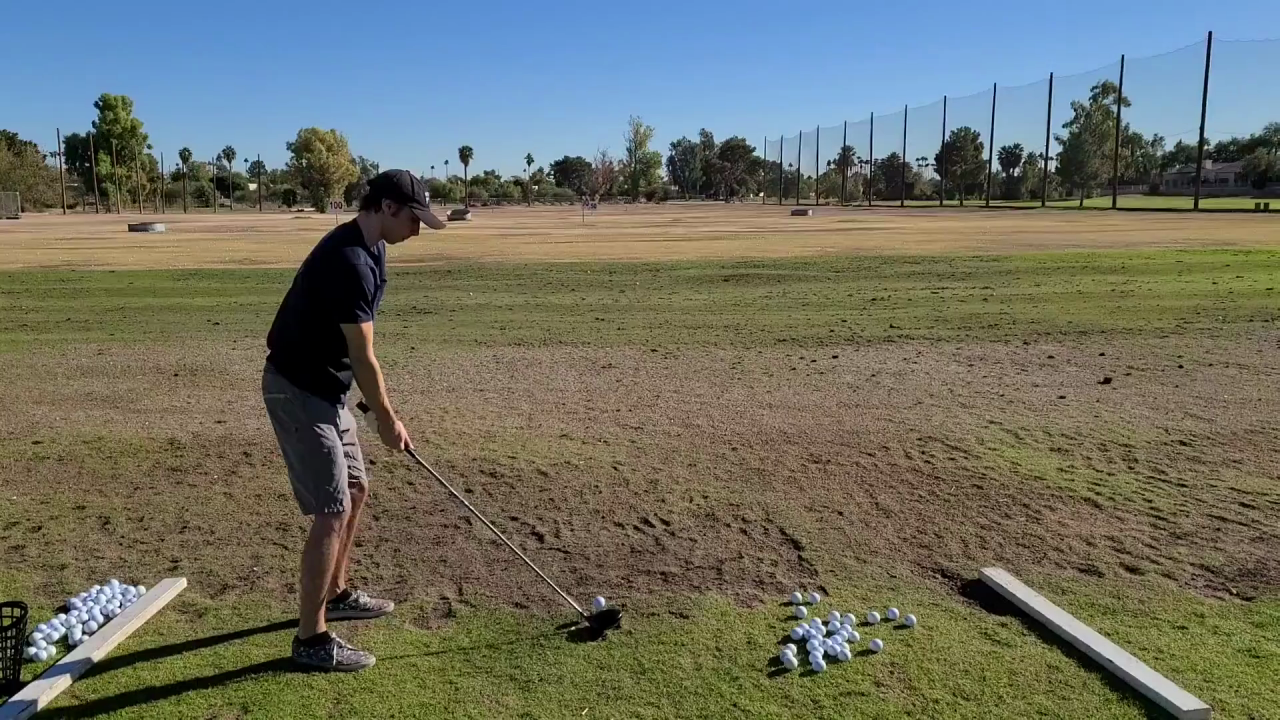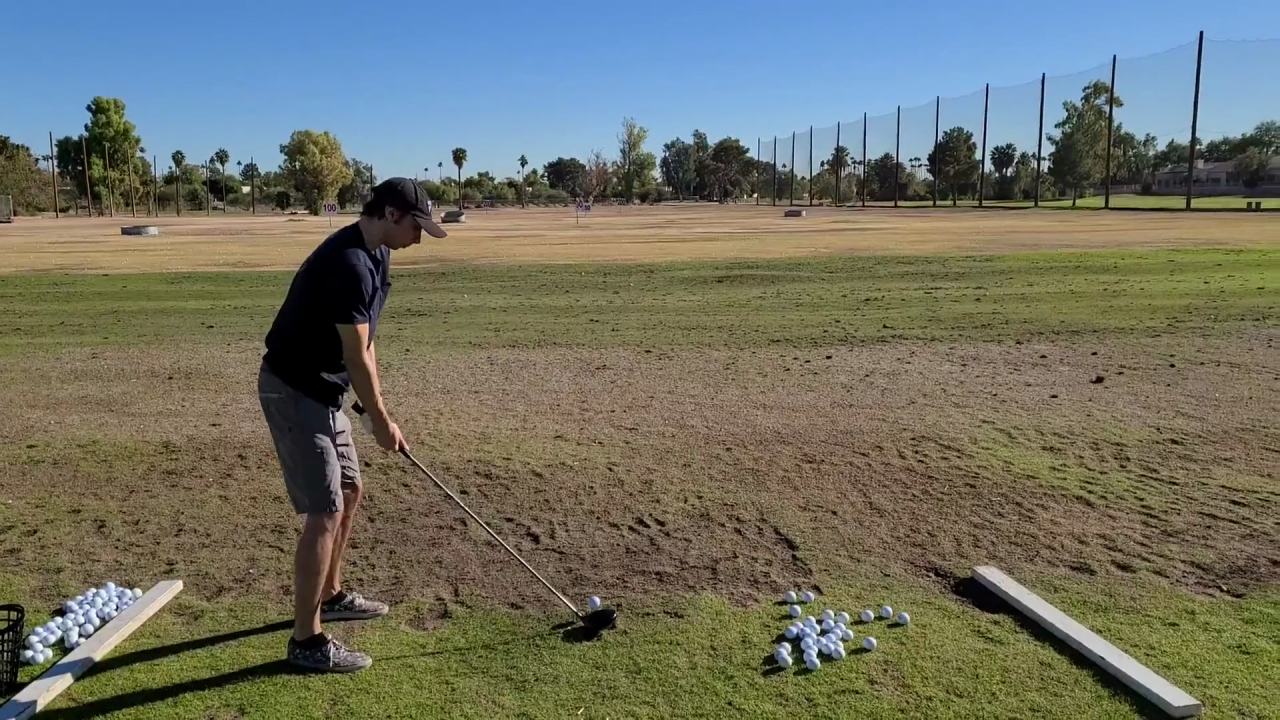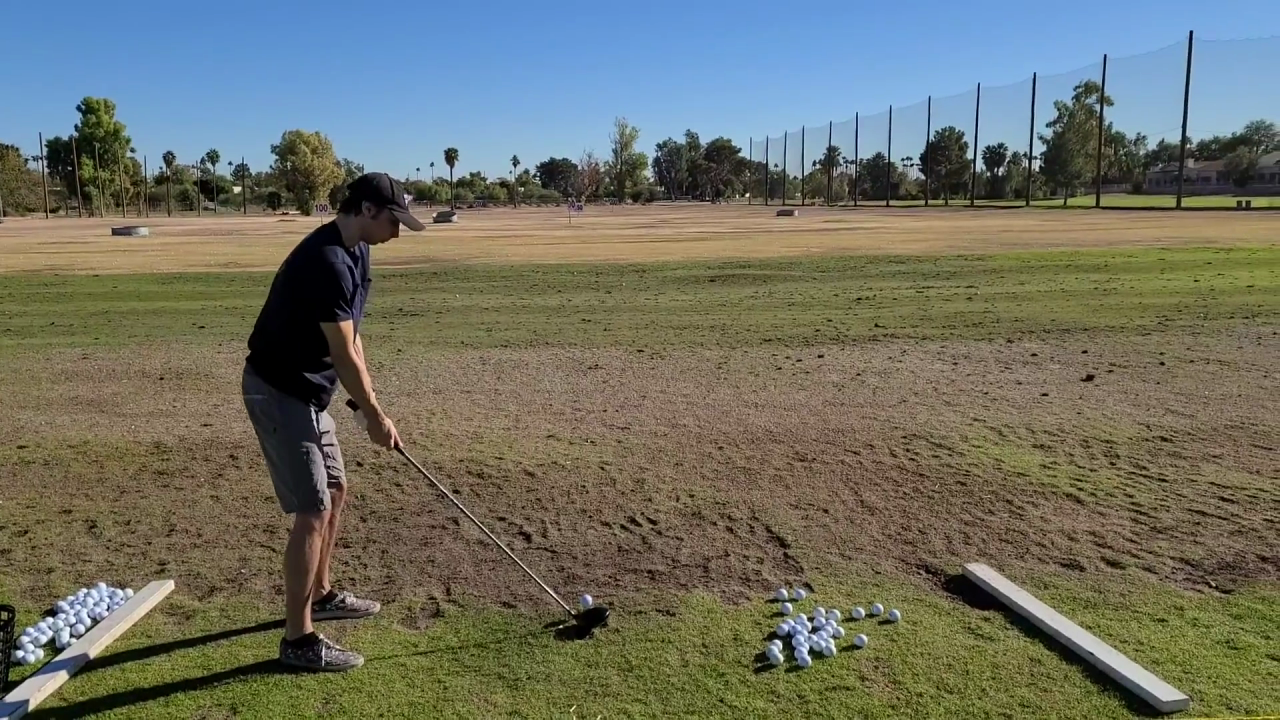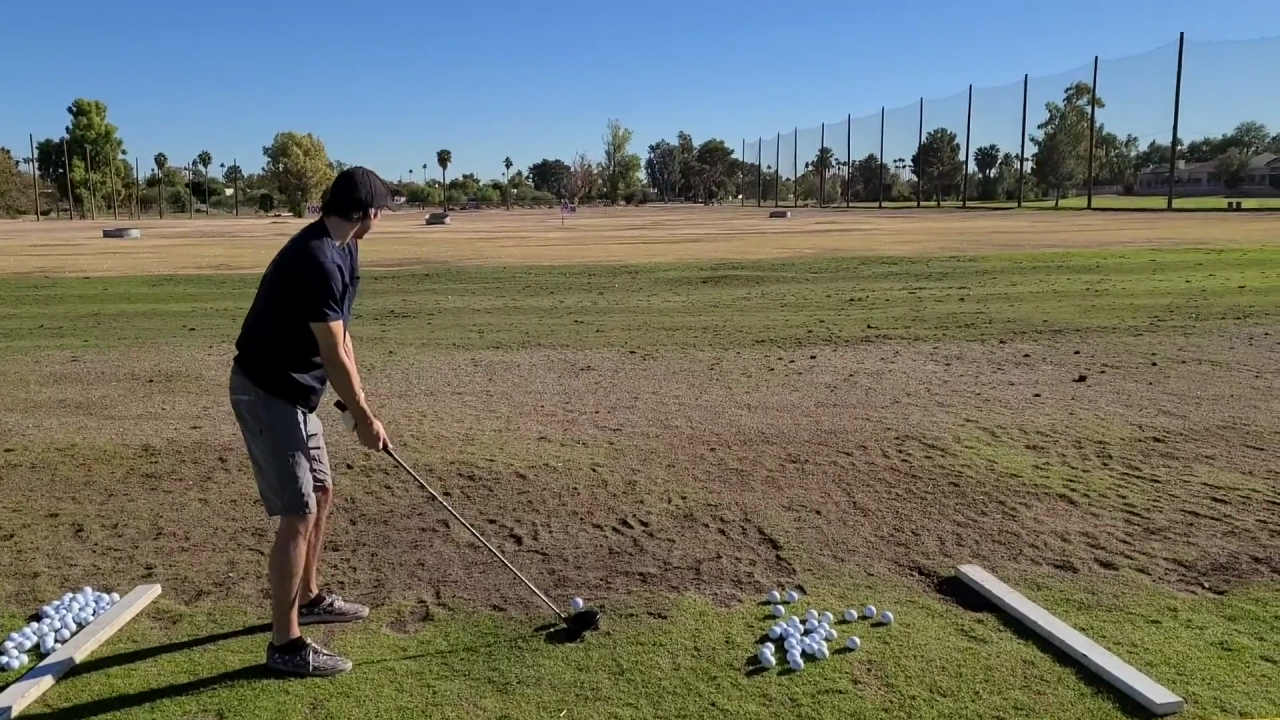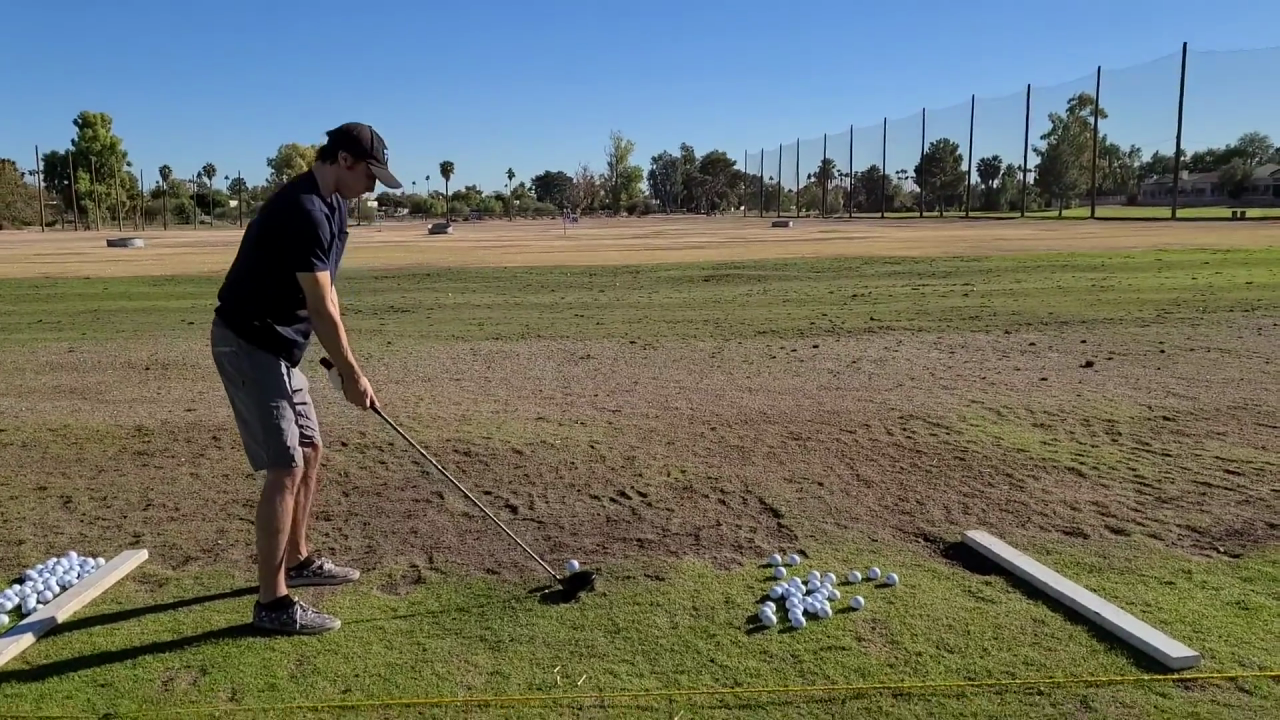
dt=0.7s
person 1, frame 1
left shoulder: (368, 248)
right shoulder: (349, 262)
right elbow: (362, 356)
left wrist: (377, 407)
right wrist: (388, 420)
left hip: (324, 388)
right hip: (300, 391)
left knee: (354, 491)
right knee: (333, 511)
left ankle: (336, 592)
right ankle: (311, 637)
person 1, frame 2
left shoulder: (375, 255)
right shoulder: (350, 264)
left elbow: (365, 340)
right elbow: (356, 356)
left wrist: (377, 404)
right wrist: (381, 421)
left hip: (320, 388)
right hip: (294, 390)
left knee: (349, 492)
right knee: (325, 511)
left ankle: (330, 594)
right ankle: (307, 638)
person 1, frame 3
left shoulder: (354, 251)
right shoulder: (327, 262)
left elbow: (350, 338)
right elbow: (343, 354)
left wrist: (371, 403)
right wrist: (375, 416)
left hip: (307, 389)
right hip: (280, 391)
left knee: (334, 491)
right knee: (313, 511)
left ankle: (321, 593)
right ankle: (298, 639)
person 1, frame 4
left shoulder: (341, 250)
right shoulder: (317, 261)
left elbow: (340, 338)
right elbow: (333, 355)
left wrist: (359, 404)
right wrist: (365, 418)
left hip: (294, 390)
right hip: (268, 392)
left knee: (320, 493)
right knee: (298, 514)
left ankle: (309, 597)
right ankle: (286, 644)
person 1, frame 5
left shoulder: (331, 205)
right shoulder: (303, 210)
left elbow: (324, 293)
right elbow: (321, 309)
left wrist: (345, 364)
right wrist: (352, 374)
left hip: (278, 344)
right hip: (250, 345)
left knee: (309, 452)
right knee: (285, 468)
left ankle: (297, 560)
right ankle: (272, 602)
